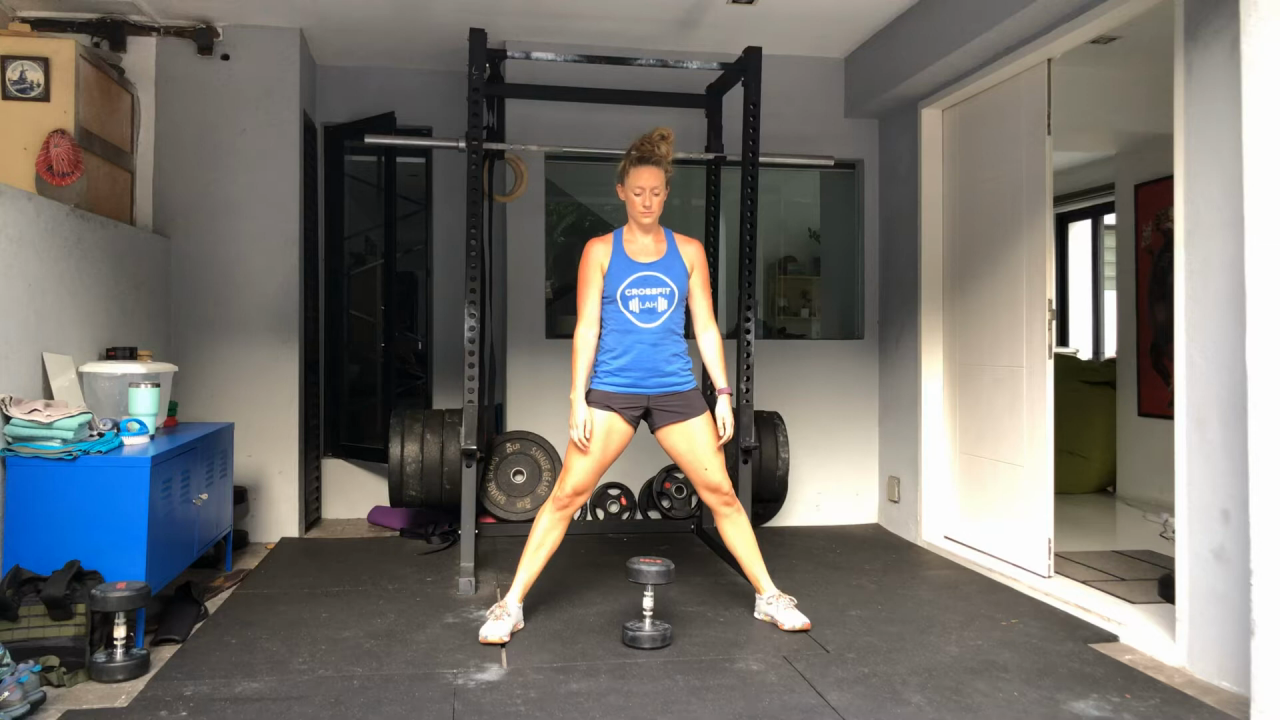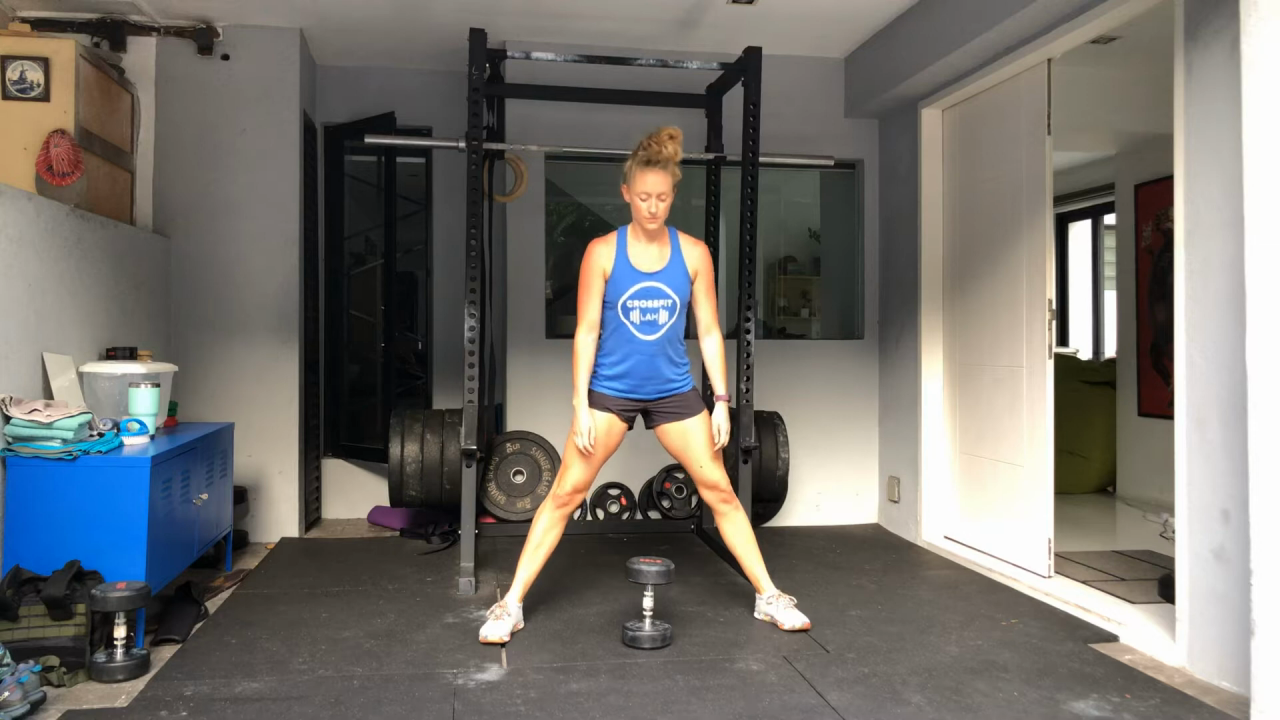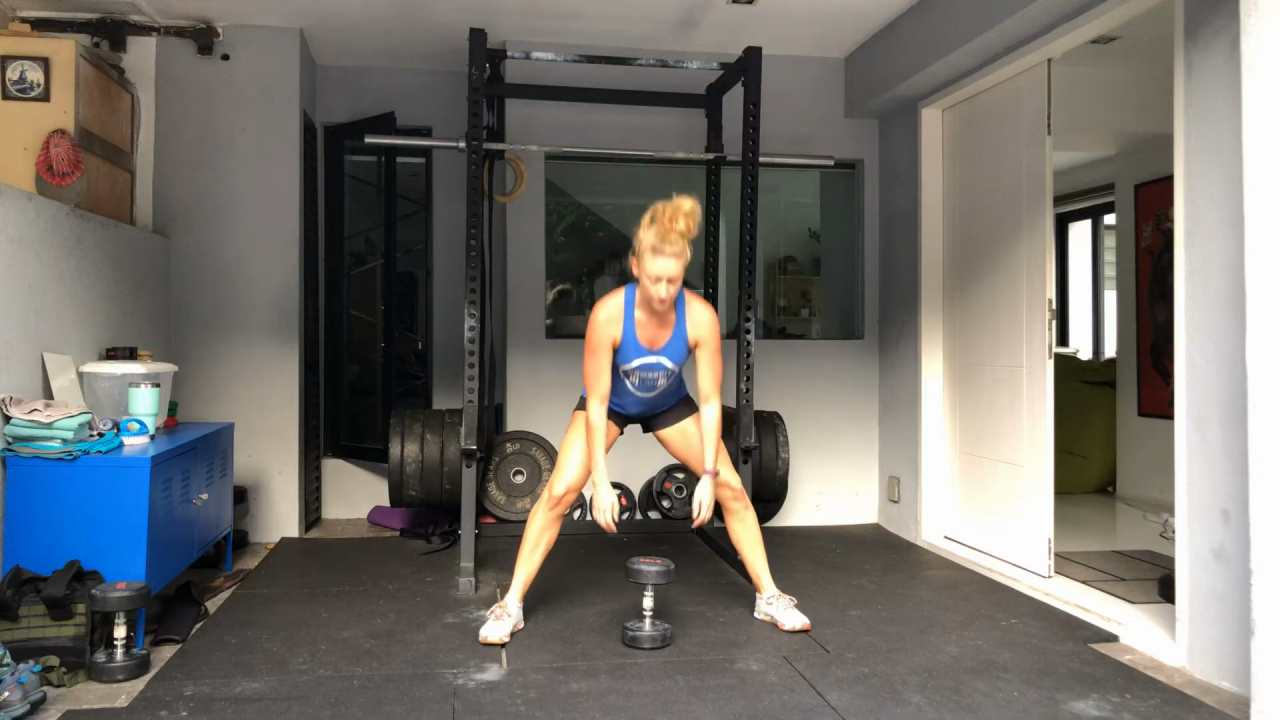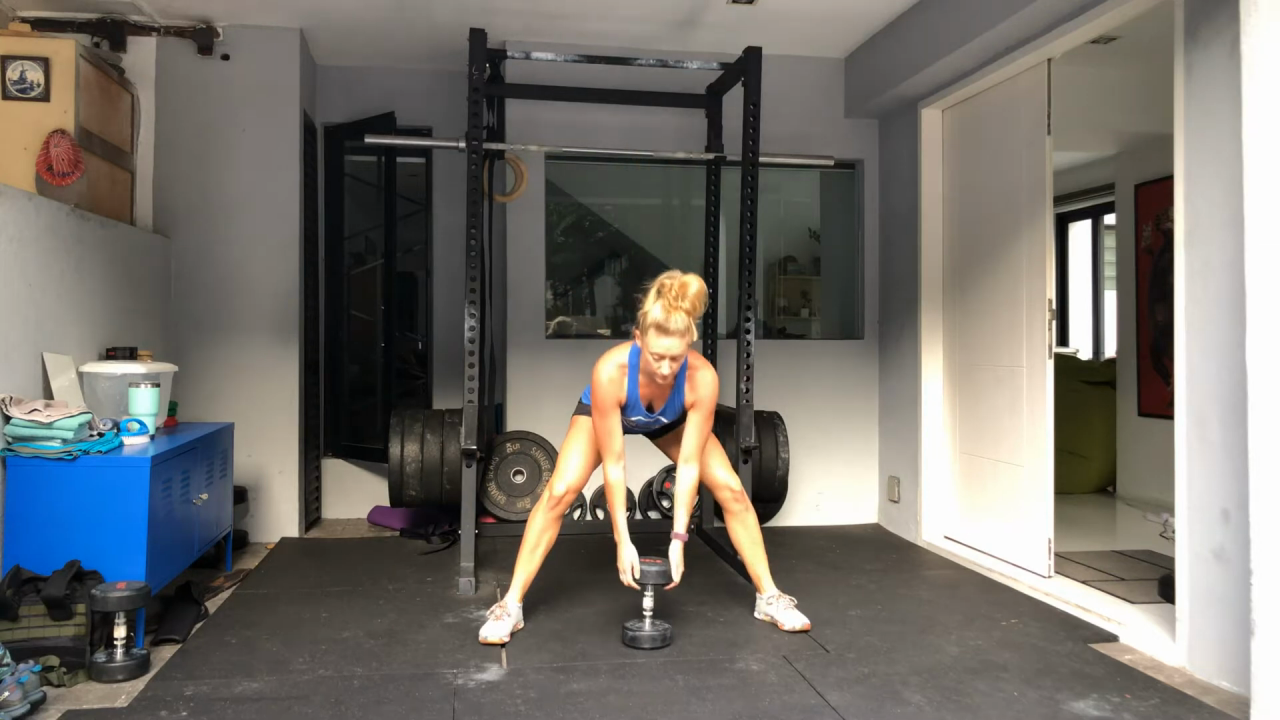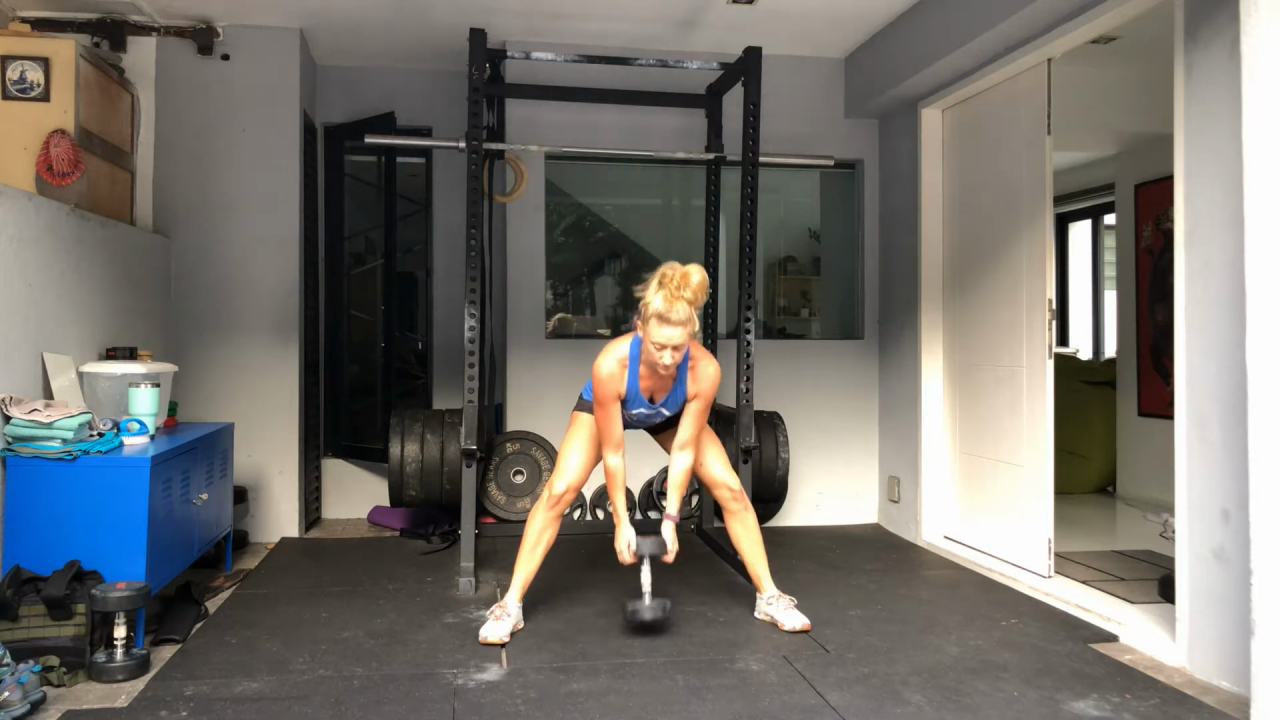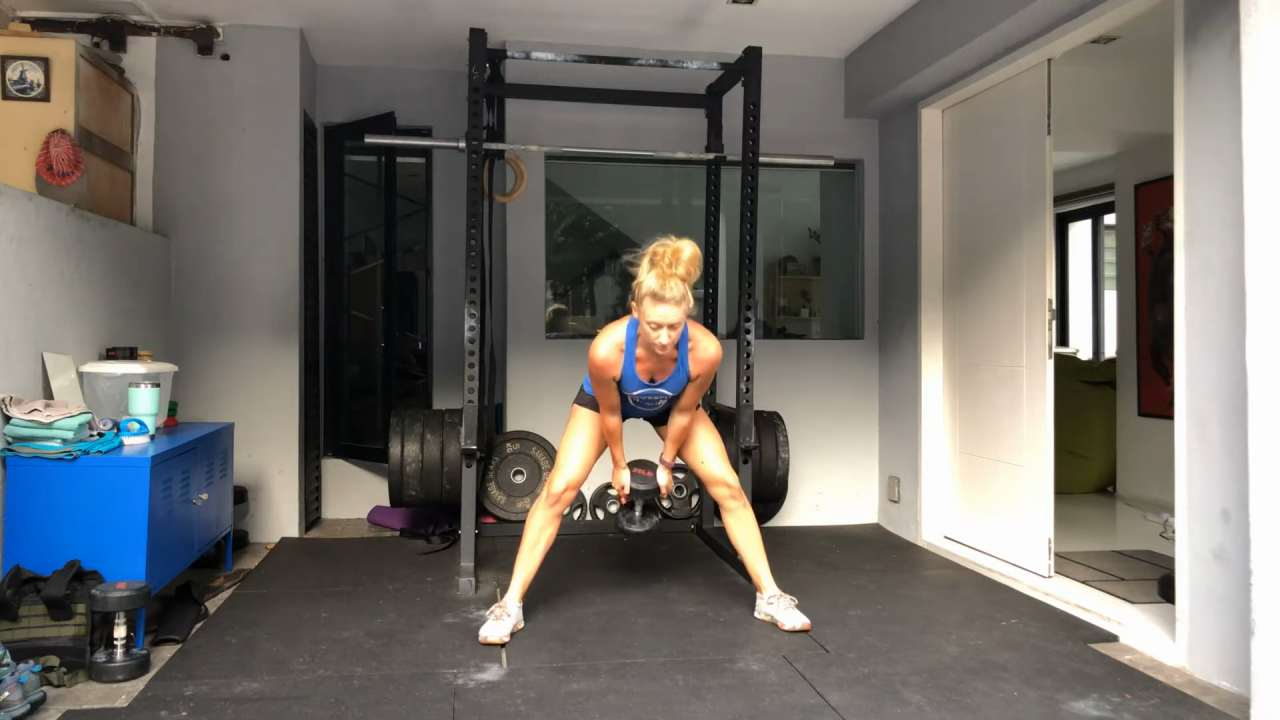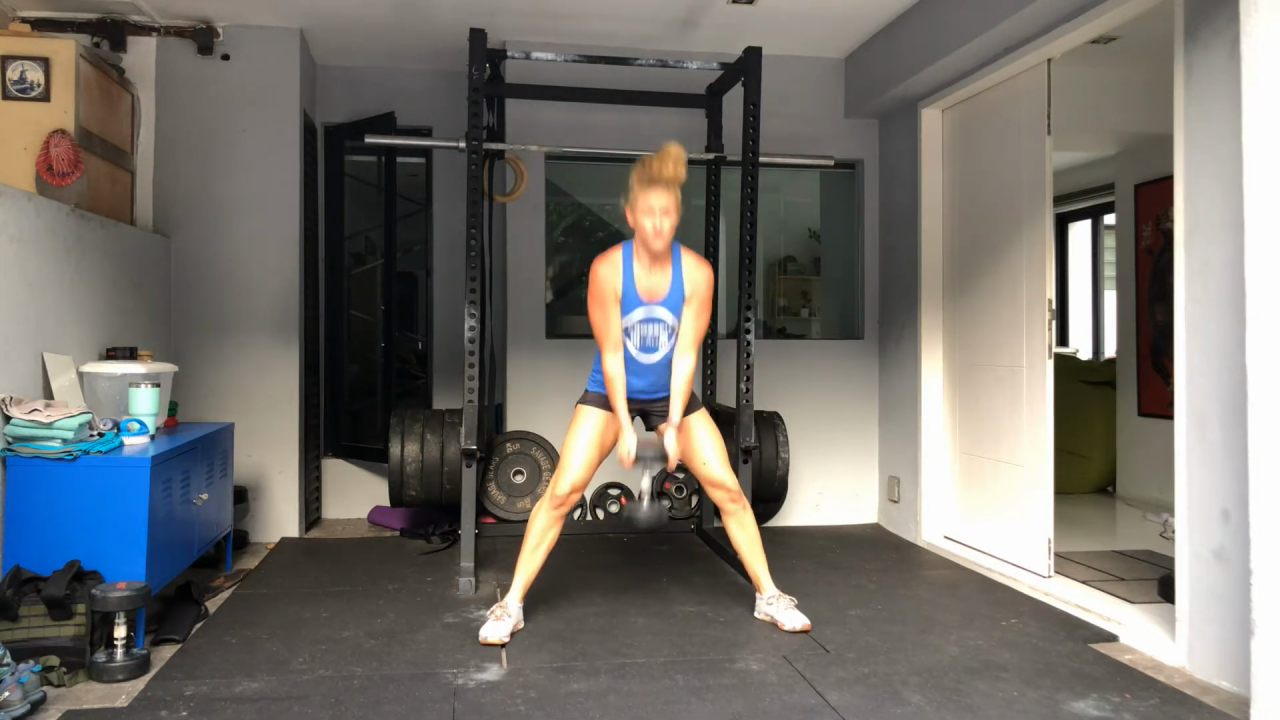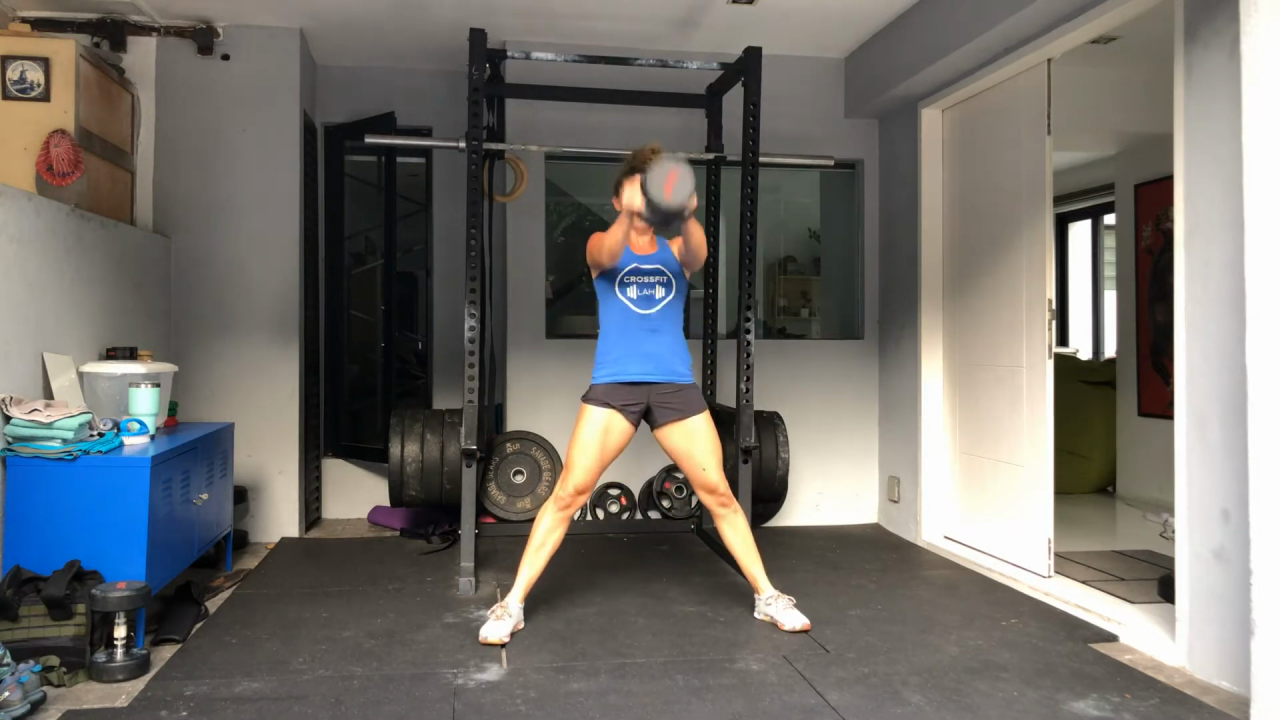
dt=0.4s
person 1, frame 1
left shoulder: (688, 250)
right shoulder: (600, 250)
left elbow: (705, 326)
right elbow: (587, 327)
left wrist: (723, 393)
right wrist: (577, 399)
left hip: (676, 391)
right hip: (613, 391)
left knee: (720, 493)
right knee: (567, 494)
left ankle: (768, 596)
right ankle: (511, 604)
person 1, frame 2
left shoulder: (694, 252)
right shoulder: (602, 251)
left elbow: (709, 331)
right elbow: (586, 333)
left wrist: (721, 401)
right wrist: (580, 406)
left hip: (674, 392)
right hip: (610, 392)
left knee: (720, 491)
right knee: (565, 493)
left ankle: (769, 596)
right ankle: (510, 604)
person 1, frame 3
left shoulder: (701, 316)
right shoulder: (609, 313)
left elbow: (710, 399)
right elbow: (597, 399)
left wrist: (708, 471)
right wrist: (601, 480)
left hip: (669, 406)
right hip: (610, 406)
left knee: (731, 487)
right knee: (559, 491)
left ankle: (768, 596)
right ankle: (511, 605)
person 1, frame 4
left shoulder: (703, 378)
right shoulder: (610, 371)
left elbow: (689, 464)
right elbow: (614, 464)
left wrist: (678, 538)
right wrist: (623, 541)
left hip: (671, 422)
right hip: (601, 414)
left knee: (731, 489)
right knee: (559, 492)
left ankle: (769, 597)
right ankle: (510, 605)
person 1, frame 5
left shoulder: (705, 370)
right shoulder: (611, 363)
left elbow: (684, 449)
right elbow: (613, 452)
left wrist: (671, 519)
right wrist: (622, 522)
left hip: (671, 416)
right hip: (603, 408)
left knee: (730, 489)
right knee: (559, 491)
left ankle: (768, 597)
right ankle: (510, 605)
person 1, frame 6
left shoulder: (705, 349)
right shoulder: (607, 348)
left elbow: (683, 412)
right elbow: (610, 413)
left wrist: (666, 464)
right wrist: (619, 465)
left hip: (671, 405)
right hip: (603, 400)
left knee: (727, 486)
right knee: (559, 489)
left ankle: (769, 596)
right ankle: (511, 604)
person 1, frame 7
left shoulder: (697, 271)
right shoulder: (607, 268)
left elbow: (687, 353)
right elbow: (610, 354)
left wrist: (674, 425)
right wrist: (623, 426)
left hip: (672, 393)
right hip: (609, 392)
left knee: (727, 488)
right knee: (562, 492)
left ankle: (769, 596)
right ankle: (511, 603)
person 1, frame 8
left shoulder: (675, 248)
right shoulder: (603, 243)
left elbow: (699, 254)
right elbow: (605, 255)
left wrist: (686, 213)
right wrist: (628, 216)
left hip: (675, 385)
right hip: (615, 385)
left knee: (718, 494)
right knee: (568, 494)
left ankle: (767, 597)
right ankle: (512, 603)
